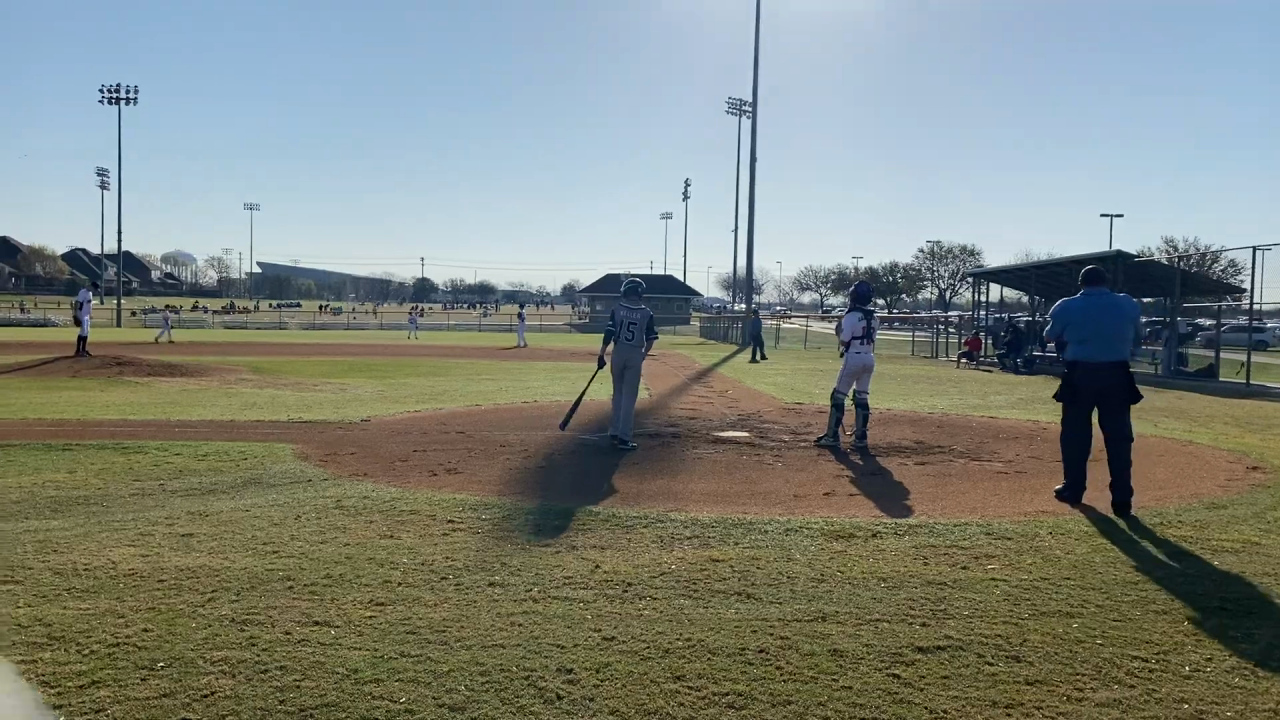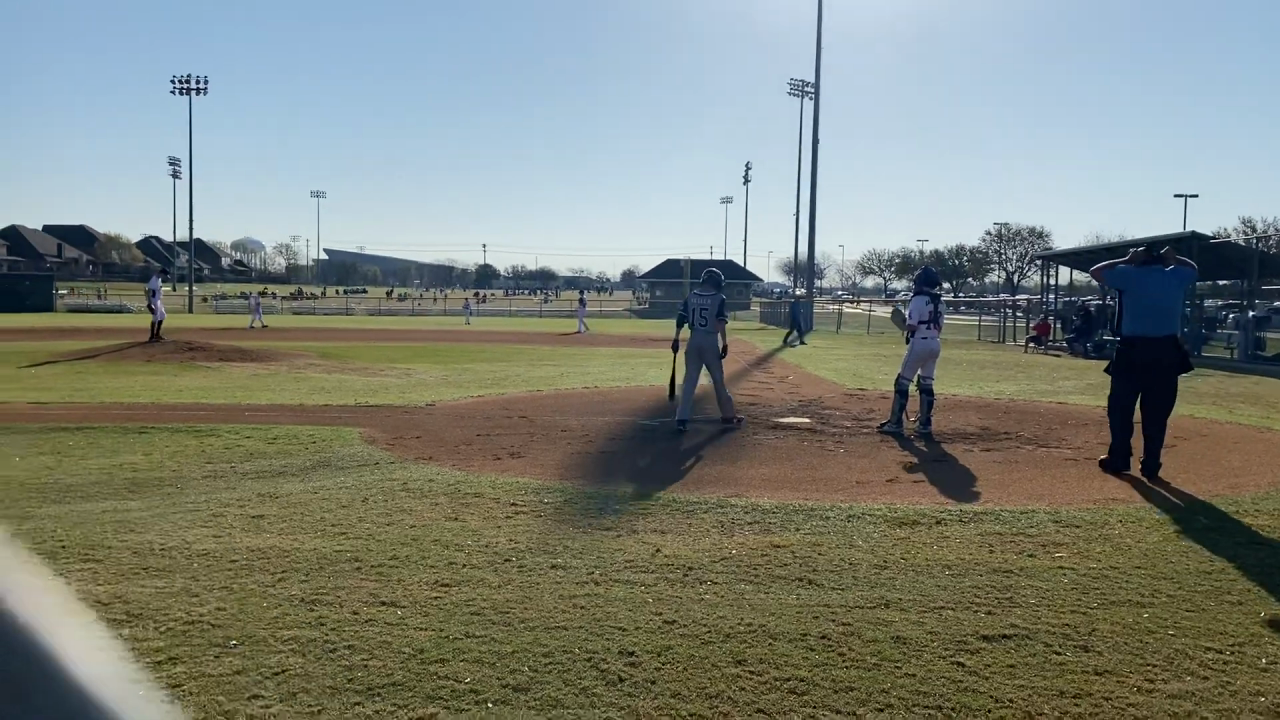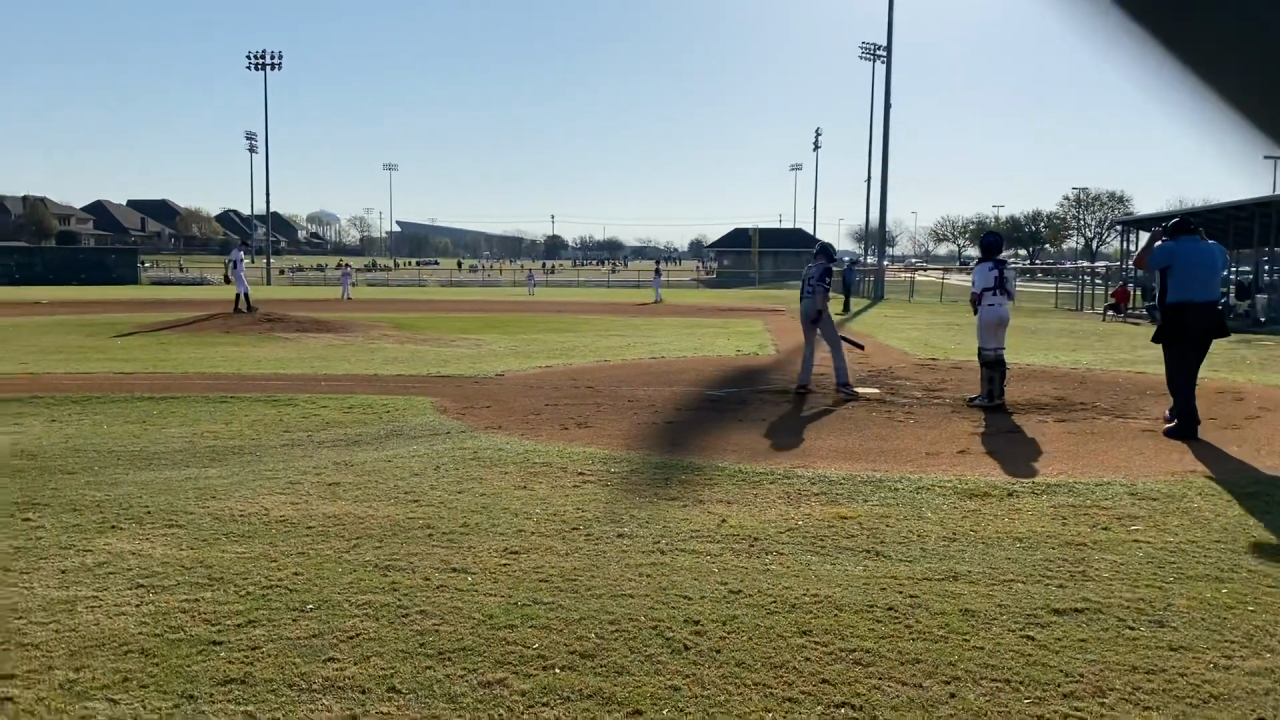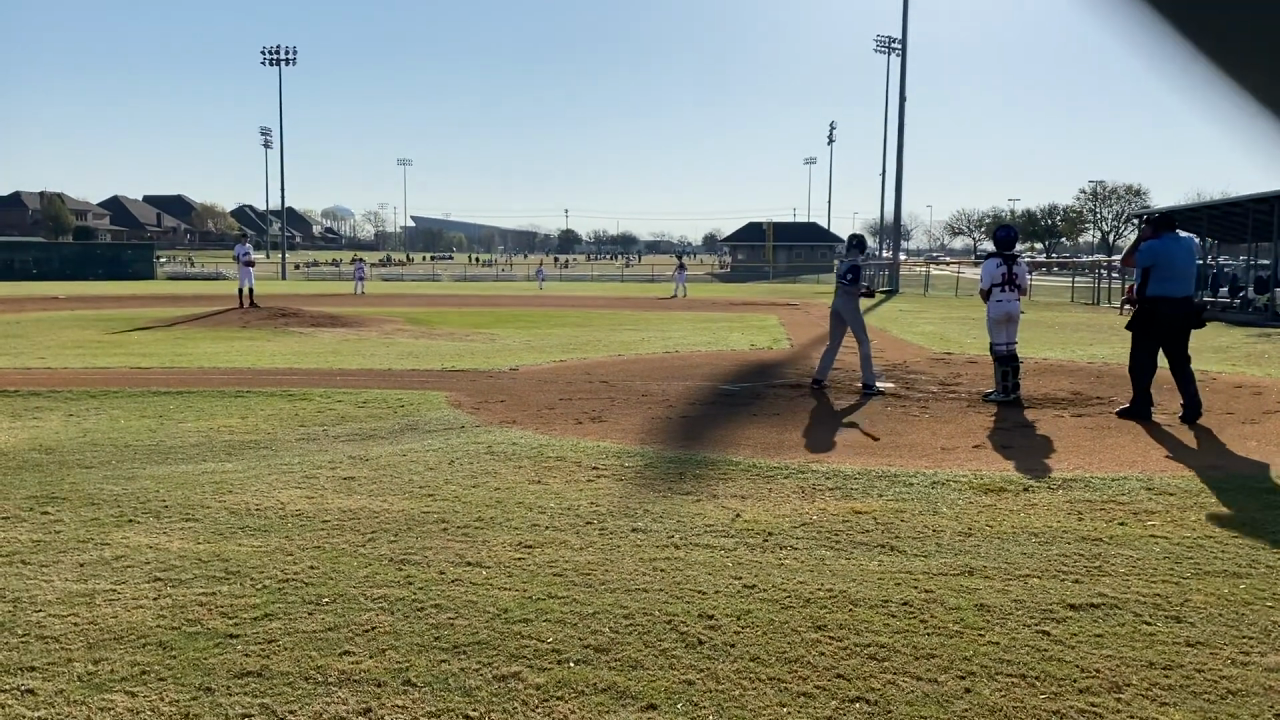
dt=1s
person 1, frame 1
left shoulder: (1067, 307)
right shoulder: (1128, 305)
left elbow: (1050, 337)
right elbow: (1135, 335)
left hip: (1080, 377)
right hip: (1116, 377)
left knee: (1074, 435)
right knee: (1118, 438)
left ankle: (1073, 489)
right ankle: (1121, 498)
person 1, frame 2
left shoulder: (1130, 276)
right shoulder: (1176, 278)
left elbow: (1095, 272)
right elbow: (1193, 269)
left wrist: (1127, 261)
right wrist: (1173, 258)
left hip: (1134, 351)
right hip: (1167, 352)
left knee: (1120, 406)
right knee: (1157, 412)
left ankle: (1119, 457)
right ankle: (1151, 465)
person 1, frame 3
left shoulder: (1171, 248)
right shoulder: (1214, 249)
left elbow: (1139, 262)
right elbow: (1224, 261)
left wrist: (1153, 240)
right wrist: (1204, 239)
left hip: (1179, 317)
right hip: (1208, 316)
left knee: (1179, 371)
right knee: (1190, 370)
left ankle: (1186, 424)
right ankle: (1181, 415)
person 1, frame 4
left shoulder: (1154, 246)
right shoulder: (1190, 243)
left elbow: (1126, 261)
left wrist: (1140, 238)
left hip: (1155, 310)
right hip: (1182, 309)
left knee: (1142, 361)
right knee: (1180, 361)
left ankle: (1140, 406)
right ankle: (1192, 407)
person 2, frame 1
left shoulder: (851, 316)
right shoulder: (873, 318)
left elbow: (843, 342)
right elbow: (871, 339)
left wrist: (840, 333)
left hip: (853, 359)
right hip: (868, 359)
left knee: (838, 396)
right knee: (862, 397)
left ankle: (832, 437)
right ankle: (861, 438)
person 2, frame 2
left shoulder: (918, 299)
right shoulder: (940, 302)
left elbow: (911, 326)
right elbow: (939, 328)
left hip: (919, 344)
right hip: (934, 344)
left knee: (903, 382)
right knee: (927, 383)
left ankle: (895, 423)
right ankle: (925, 424)
person 2, frame 3
left shoulder: (981, 267)
right shoulder: (1007, 269)
left elbow: (975, 296)
right elbow: (1011, 296)
left wrist: (973, 302)
left hip: (987, 311)
right hip: (1004, 312)
left knee: (986, 354)
right knee: (998, 353)
left ankle: (988, 396)
right ankle: (998, 394)
person 2, frame 4
left shoulder: (990, 263)
right shoulder: (1020, 264)
left elbow: (983, 291)
right elbow: (1023, 292)
left wrist: (988, 300)
left hip: (996, 308)
right hip: (1014, 307)
left knee: (999, 349)
right knee: (1011, 347)
left ankle: (1003, 391)
right ankle: (1013, 388)
person 3, frame 1
left shoulder: (617, 309)
right shoulder: (646, 313)
left elbow: (608, 334)
right elbow: (651, 339)
left wrist: (601, 355)
right wrist: (643, 355)
left hip: (618, 354)
right hip: (635, 356)
left knee: (618, 395)
right knee: (629, 398)
left ankle: (614, 433)
right ankle: (624, 439)
person 3, frame 2
left shoulder: (691, 297)
right shoulder: (719, 298)
left elbow: (681, 319)
right elbow: (721, 322)
left wrist: (676, 339)
right wrist: (725, 344)
left hip: (693, 340)
right hip: (710, 341)
left knee: (689, 381)
right knee: (718, 380)
left ankle: (682, 419)
right ankle: (728, 416)
person 3, frame 3
left shoulder: (807, 269)
right shoulder: (826, 268)
right elbow: (820, 290)
right wrist: (819, 310)
left hip: (804, 308)
right hip: (816, 309)
left knee: (809, 347)
right knee: (835, 346)
left ankle: (802, 384)
right ankle: (843, 383)
person 3, frame 4
left shoulder: (843, 262)
right shoulder: (855, 264)
right elbow: (844, 286)
left wrist: (861, 289)
right wrist: (861, 291)
left hip: (837, 303)
right hip: (849, 304)
left knee: (833, 343)
right knee: (863, 343)
left ankle: (818, 379)
right ankle: (868, 384)
